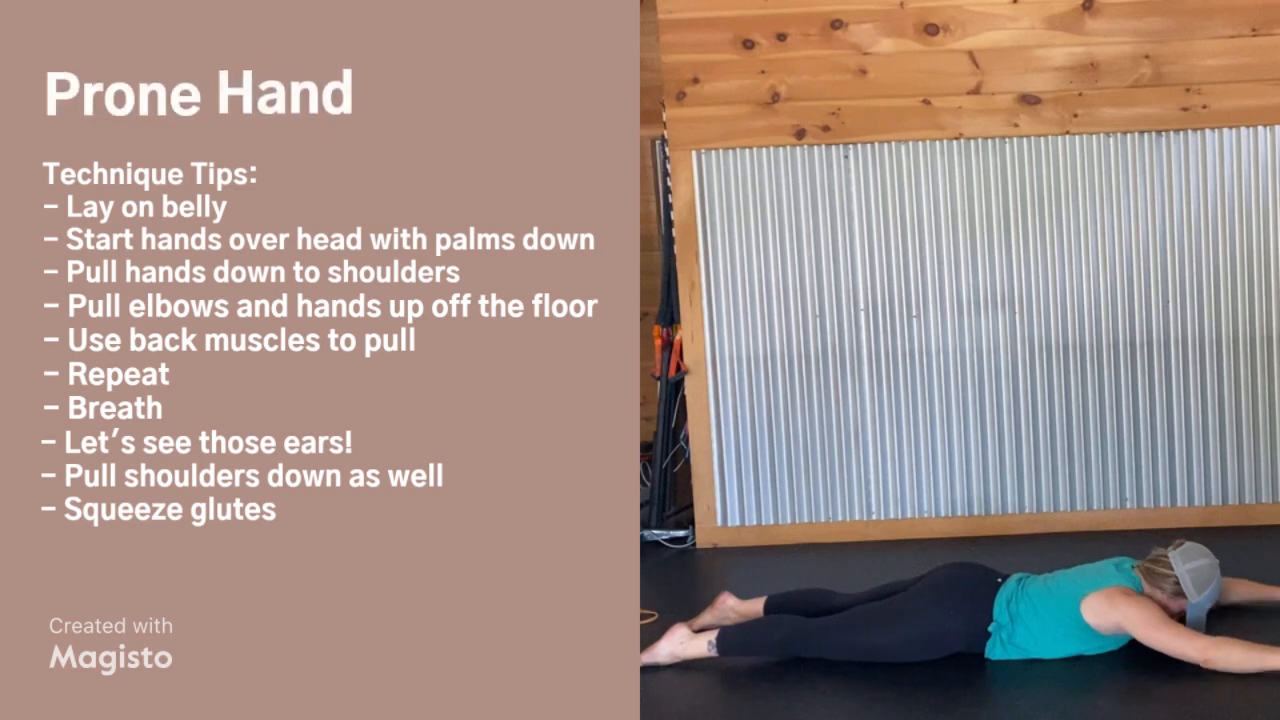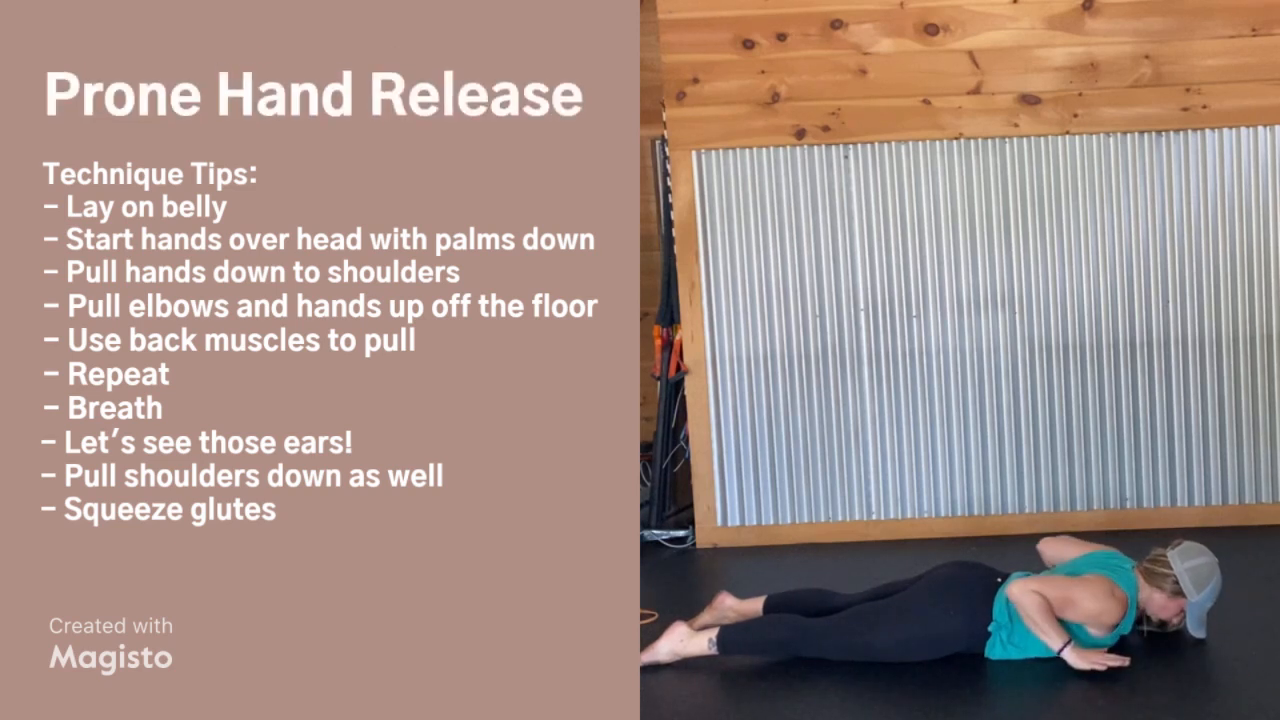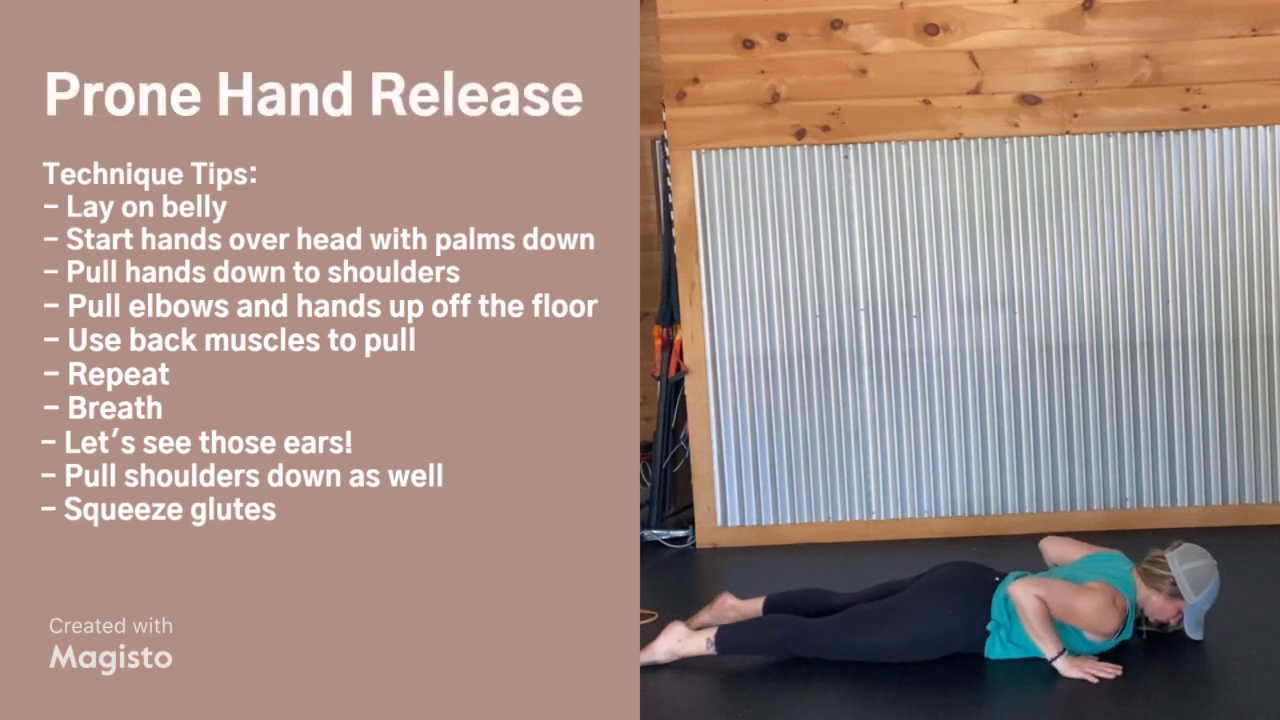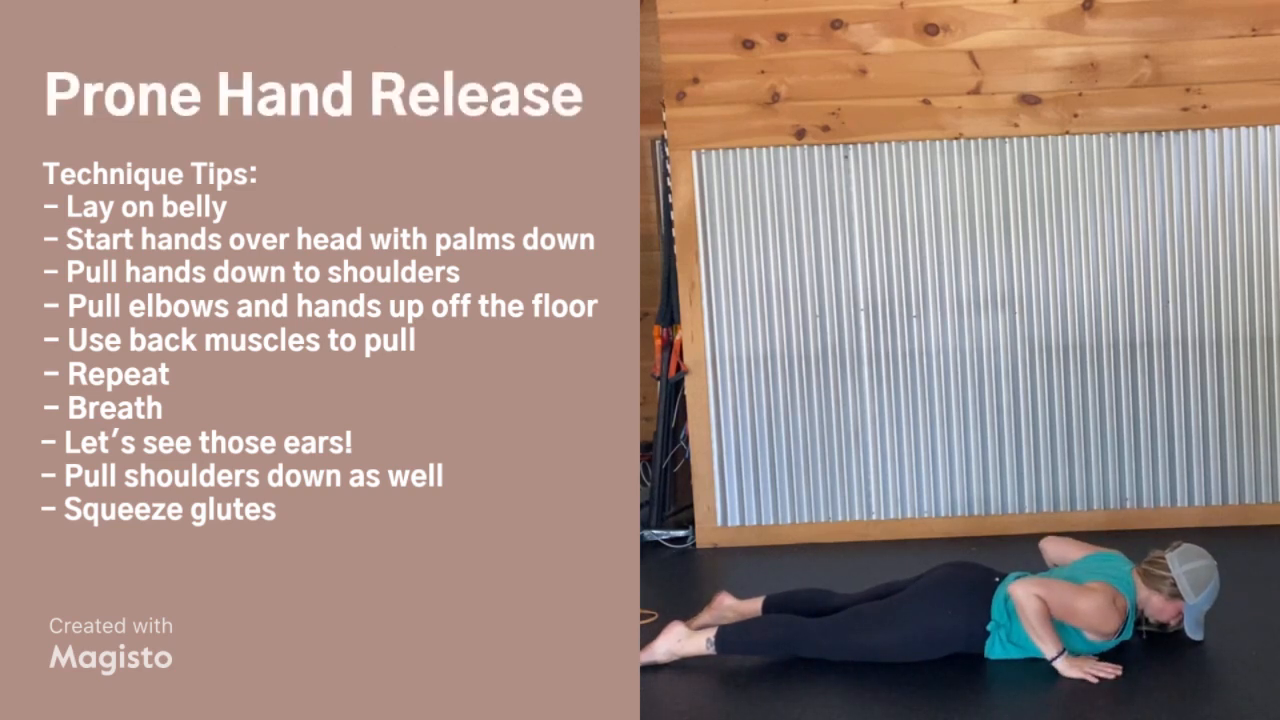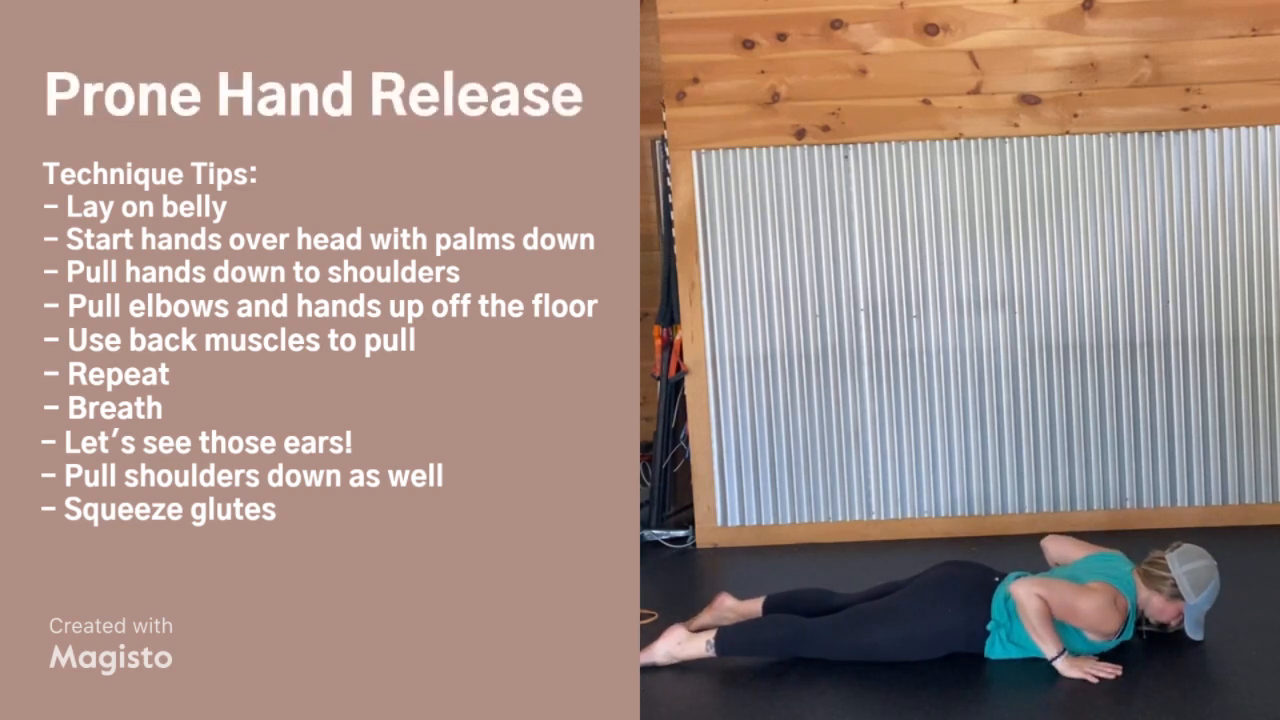
dt=1s
person 1, frame 1
left shoulder: (1136, 569)
right shoulder: (1128, 604)
left elbow: (1207, 585)
right elbow: (1204, 650)
left hip: (973, 589)
right hip: (963, 619)
left knee: (841, 606)
right knee: (820, 639)
left ankle: (737, 607)
right ankle: (689, 644)
person 1, frame 2
left shoulder: (1116, 562)
right shoulder: (1111, 605)
left elbow: (1046, 546)
right elbow: (1022, 590)
right wrist: (1071, 651)
left hip: (966, 586)
right hip: (960, 620)
left knee: (842, 606)
right knee: (817, 639)
left ankle: (736, 606)
right ankle: (689, 641)
person 1, frame 3
left shoulder: (1116, 562)
right shoulder: (1110, 611)
left elbow: (1049, 544)
right elbow: (1025, 591)
right wrist: (1062, 658)
left hip: (965, 586)
right hip: (958, 618)
left knee: (842, 605)
right knee: (817, 639)
left ankle: (737, 606)
right ankle: (686, 641)
person 1, frame 4
left shoulder: (1115, 562)
right shoulder: (1110, 612)
left elbow: (1049, 543)
right elbow: (1025, 591)
right wrist: (1062, 659)
left hip: (965, 586)
right hip: (958, 619)
left knee: (841, 606)
right knee: (818, 639)
left ankle: (735, 606)
right ankle: (687, 641)
person 1, frame 5
left shoulder: (1115, 563)
right shoulder: (1111, 612)
left elbow: (1051, 542)
right elbow: (1027, 592)
right wrist: (1062, 659)
left hip: (965, 585)
right hip: (957, 618)
left knee: (840, 606)
right knee: (820, 639)
left ankle: (735, 607)
right ankle: (687, 644)
